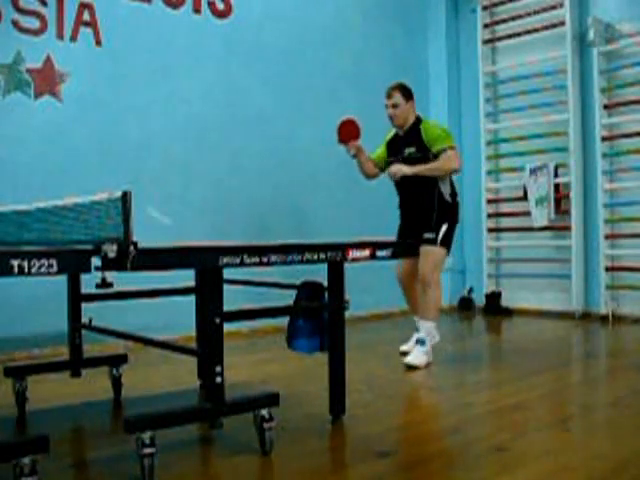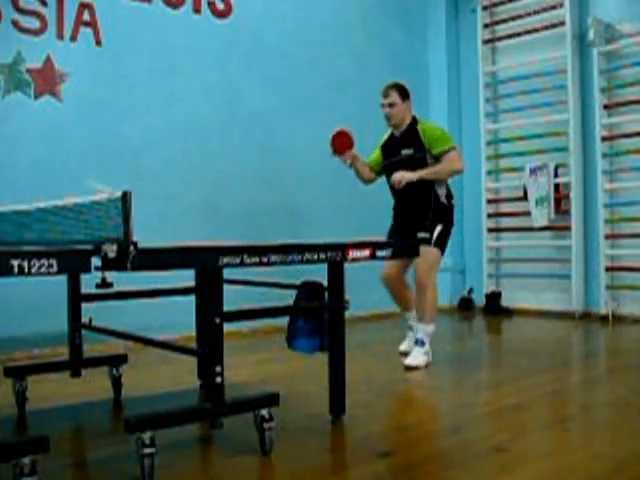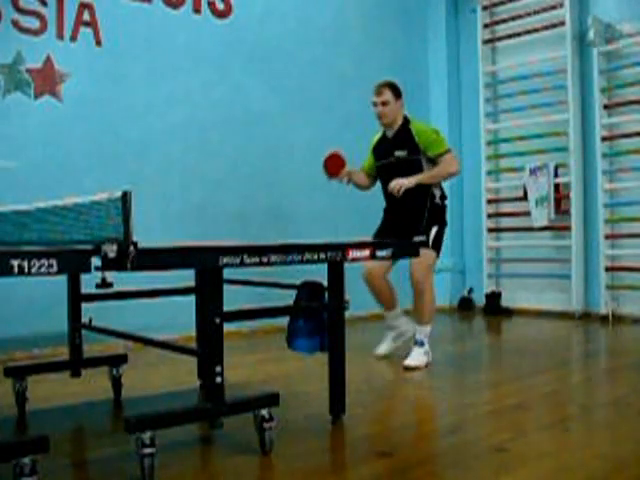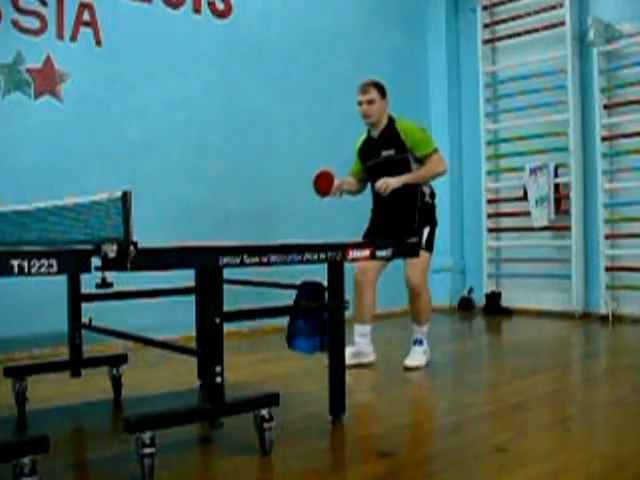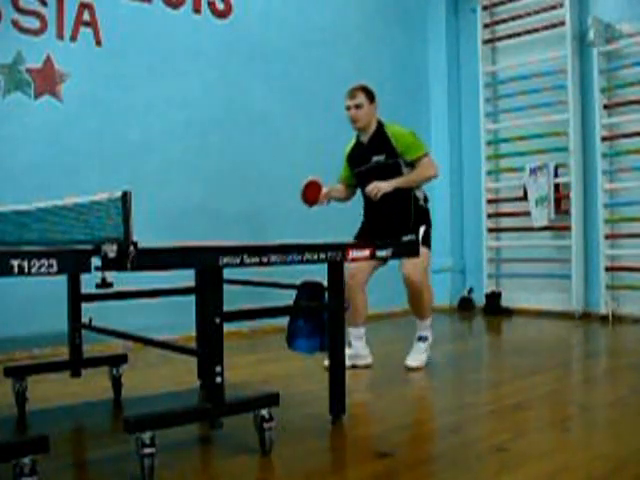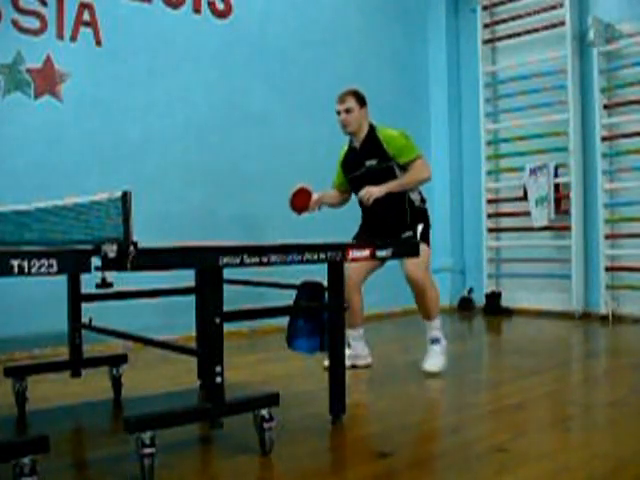
dt=0.4s
person 1, frame 1
left shoulder: (431, 131)
right shoulder: (392, 140)
left elbow: (453, 163)
right elbow: (372, 171)
left wrist: (411, 169)
right wrist: (358, 153)
left hip: (438, 214)
right hip: (410, 216)
left knee: (427, 275)
right knee: (405, 275)
left ankle: (424, 344)
right ankle: (425, 331)
person 1, frame 2
left shoulder: (429, 132)
right shoulder: (387, 141)
left elbow: (456, 163)
right elbow: (370, 175)
left wrist: (415, 174)
right wrist: (355, 161)
left hip: (434, 214)
right hip: (404, 216)
left knee: (423, 275)
right knee: (390, 274)
left ankle: (423, 344)
right ankle: (416, 326)
person 1, frame 3
left shoulder: (422, 132)
right shoulder: (378, 143)
left elbow: (452, 166)
right elbow: (368, 179)
left wrist: (412, 179)
right wrist: (351, 174)
left hip: (427, 216)
right hip: (394, 217)
left knee: (420, 276)
right knee: (372, 271)
left ankle: (422, 345)
right ankle: (400, 326)
person 1, frame 4
left shoulder: (409, 131)
right shoulder: (363, 144)
left elbow: (439, 165)
right elbow: (358, 182)
left wrist: (400, 179)
right wrist: (341, 185)
left hip: (417, 217)
right hip: (383, 219)
left knee: (415, 279)
right knee: (363, 274)
left ankle: (420, 344)
right ankle: (362, 347)
person 1, frame 5
left shoulder: (399, 136)
right shoulder: (353, 150)
left elbow: (430, 170)
right elbow: (347, 188)
left wrist: (390, 183)
right wrist: (330, 192)
left hip: (411, 219)
right hip: (376, 224)
left knee: (414, 276)
right knee: (353, 276)
left ankle: (423, 338)
right ankle: (358, 349)
person 1, frame 6
left shoulder: (391, 138)
right shoulder: (346, 155)
left elbow: (424, 172)
right elbow: (341, 194)
left wrist: (383, 188)
right wrist: (321, 198)
left hip: (409, 219)
right hip: (373, 226)
left knee: (417, 274)
right knee: (348, 278)
left ankle: (436, 341)
right ankle: (357, 350)
